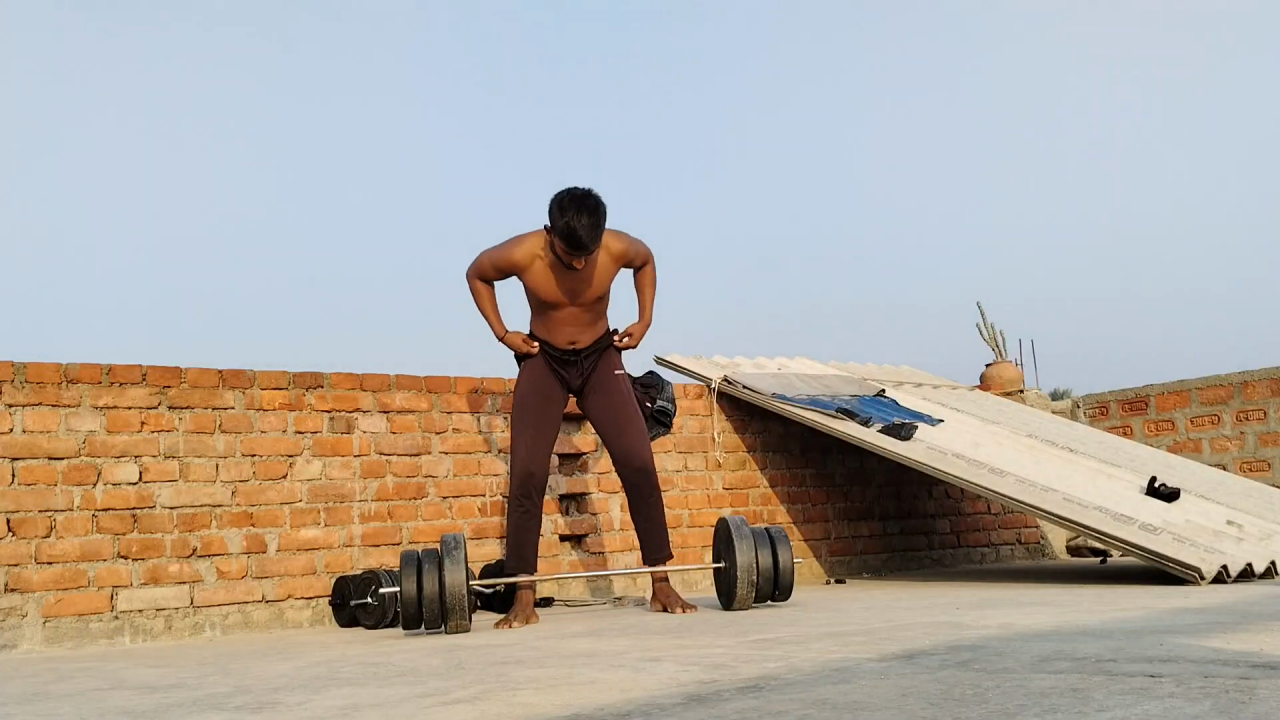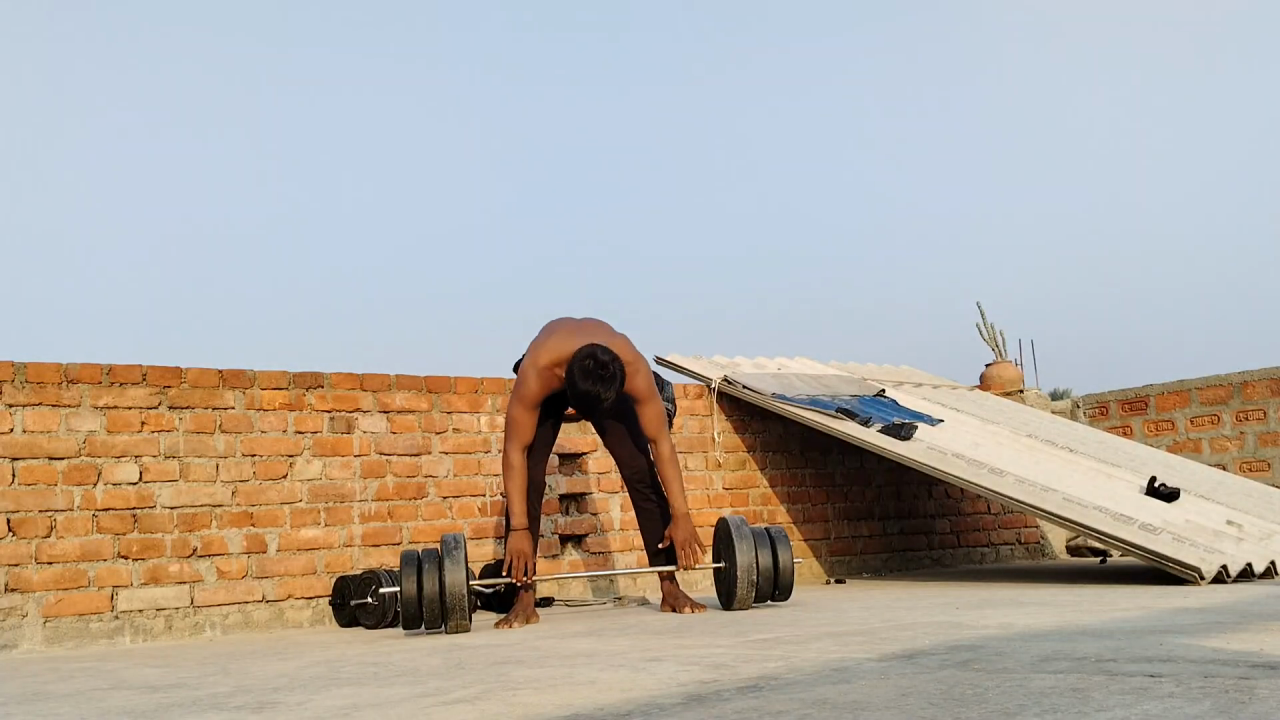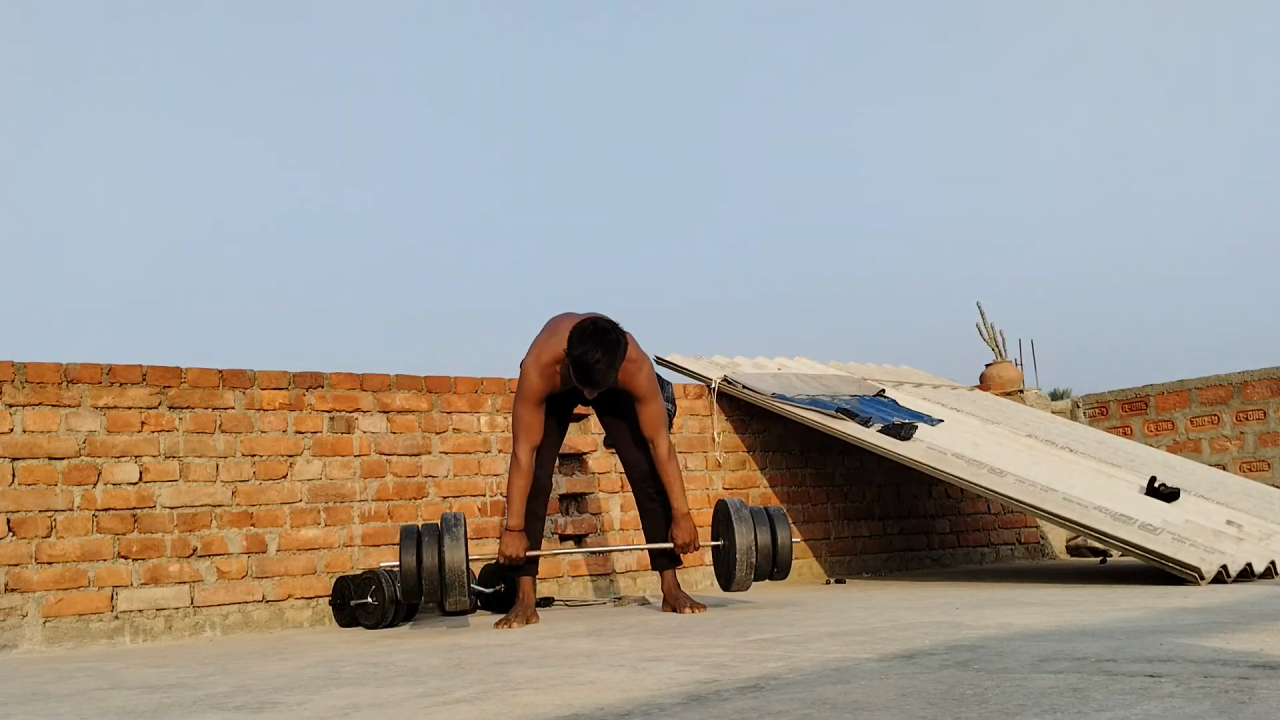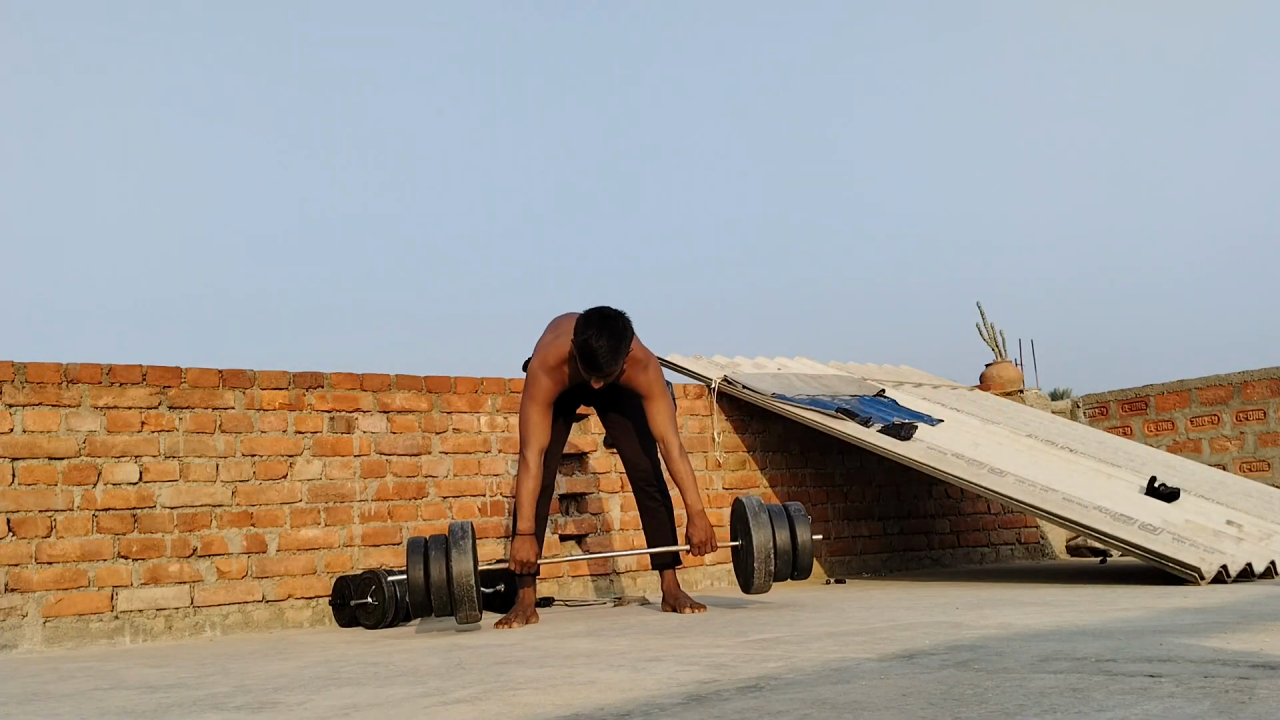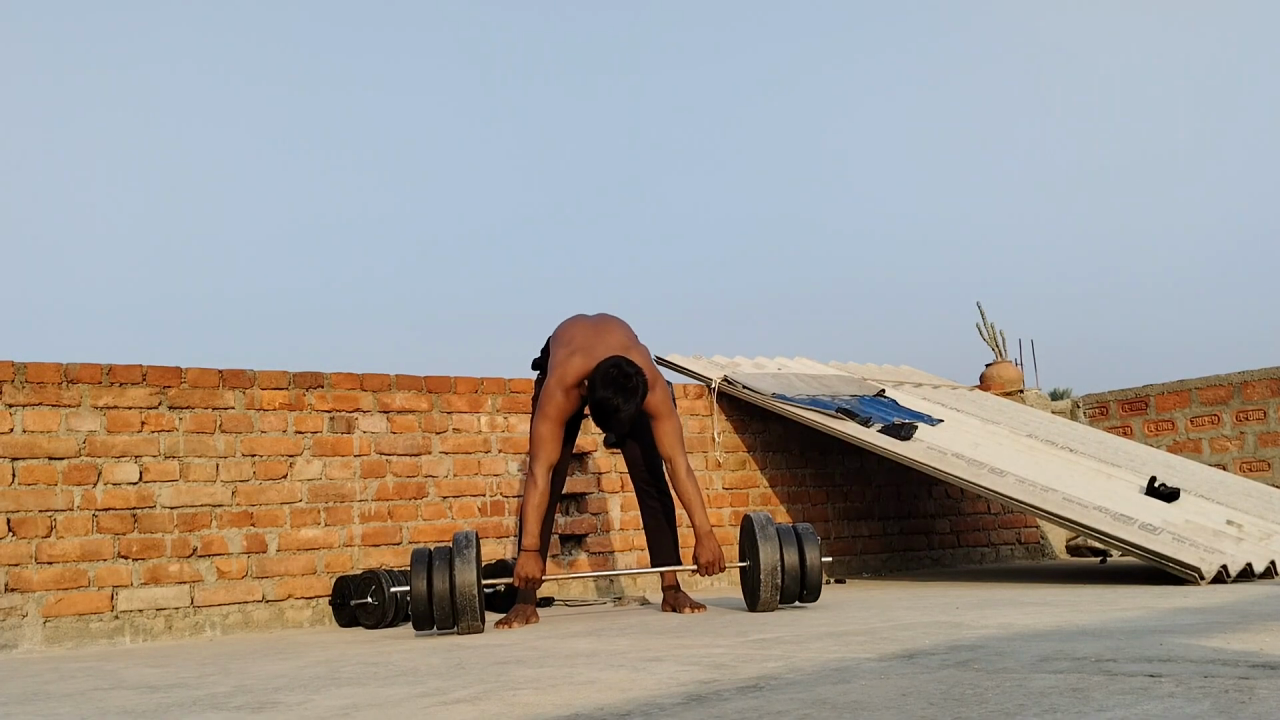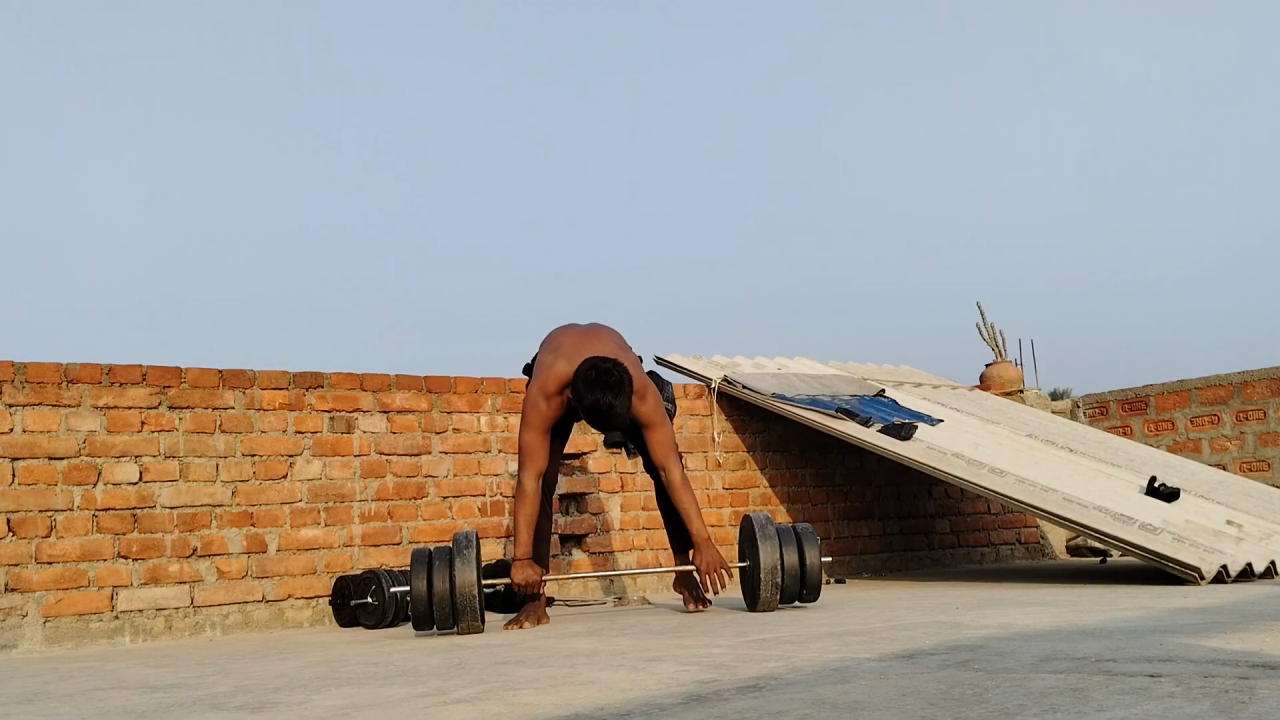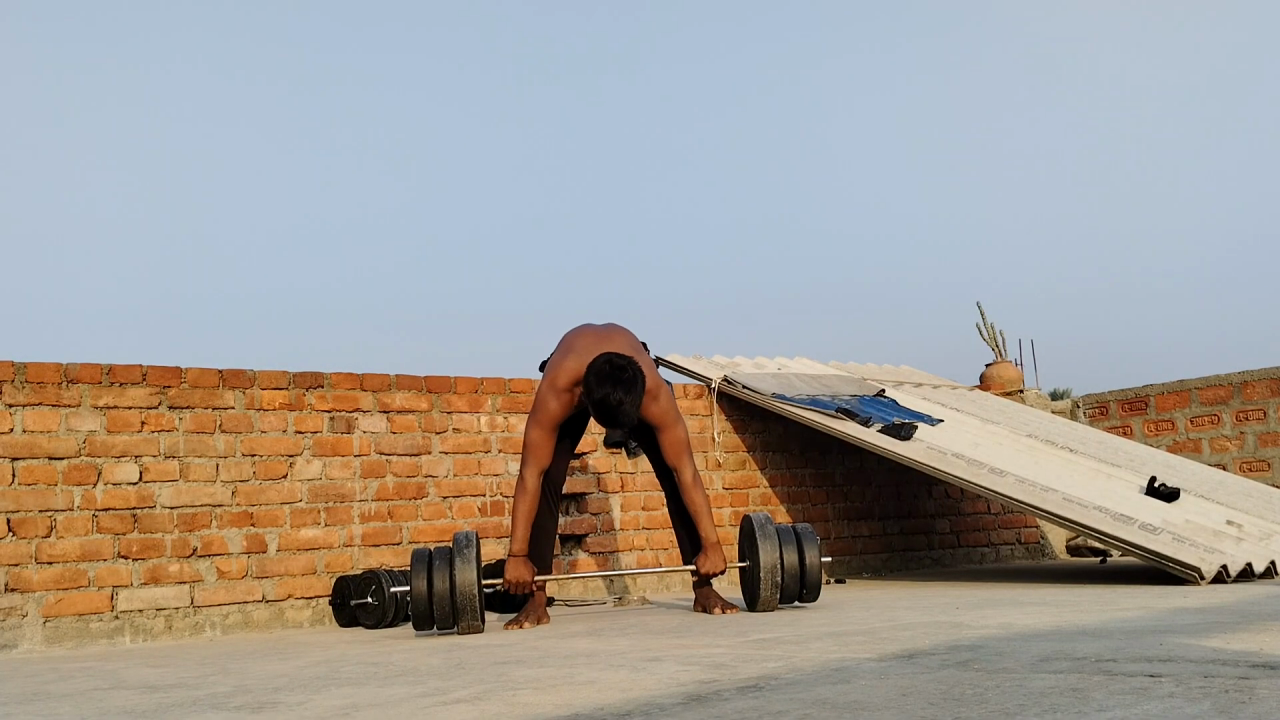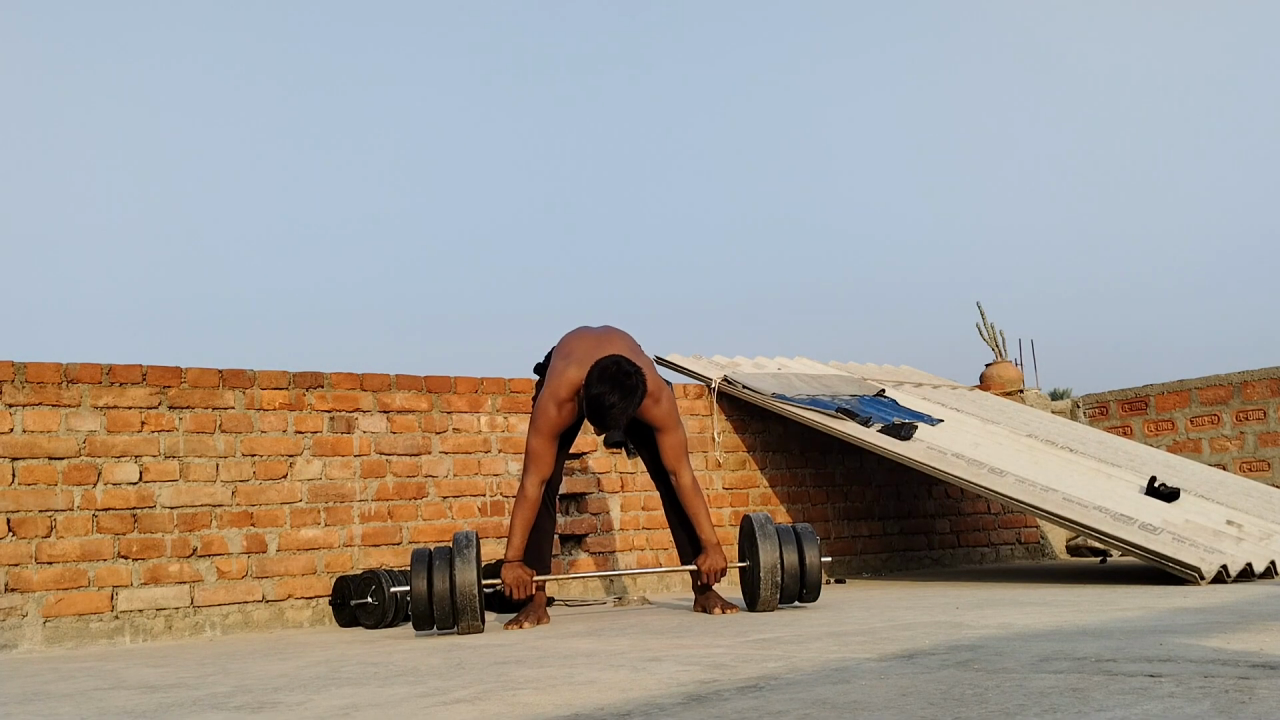
dt=0.5s
person 1, frame 1
left shoulder: (618, 248)
right shoulder: (520, 254)
left elbow: (647, 261)
right elbow: (476, 274)
left wrist: (644, 319)
right wrist: (502, 332)
left hip: (600, 356)
right hip: (543, 361)
left knee: (638, 462)
right knee: (527, 472)
left ankle: (661, 583)
right ankle: (524, 596)
person 1, frame 2
left shoulder: (633, 369)
right shoulder: (538, 370)
left elbow: (661, 442)
right elbow: (515, 451)
left wrist: (681, 516)
right wrist: (518, 529)
left hip: (609, 383)
right hip: (551, 374)
left knee: (641, 470)
right knee: (529, 476)
left ankle: (670, 588)
right ankle: (524, 599)
person 1, frame 3
left shoulder: (637, 367)
right shoulder: (540, 367)
left elbow: (660, 444)
right elbow: (524, 452)
left wrist: (682, 515)
right wrist: (513, 528)
left hip: (614, 383)
right hip: (555, 383)
left knee: (646, 470)
right knee: (537, 477)
left ankle: (671, 588)
right ankle: (525, 599)
person 1, frame 4
left shoulder: (642, 364)
right shoulder: (546, 367)
left elbow: (669, 441)
right elbow: (531, 455)
left wrist: (696, 514)
right wrist: (524, 532)
left hip: (619, 389)
right hip: (561, 386)
left knee: (646, 470)
right knee: (541, 476)
left ankle: (670, 587)
right ankle: (525, 598)
person 1, frame 5
left shoulder: (652, 385)
right shoulder: (561, 386)
left elbow: (678, 463)
right elbow: (540, 472)
left wrist: (704, 534)
right wrist: (529, 550)
left hip: (622, 363)
left knee: (650, 473)
right knee: (552, 476)
left ankle: (671, 588)
right ankle: (526, 600)
person 1, frame 6
left shoulder: (641, 390)
right shoulder: (545, 393)
left elbow: (670, 469)
right elbow: (529, 479)
left wrist: (703, 542)
right wrist: (523, 557)
left hip: (616, 372)
right hip: (558, 378)
left knee: (658, 465)
right knee: (543, 479)
left ankle: (684, 572)
right ankle: (535, 600)
person 1, frame 7
left shoulder: (654, 392)
right shoulder: (557, 390)
left elbow: (684, 470)
right elbow: (530, 474)
left wrist: (711, 546)
right wrist: (517, 555)
left hip: (631, 380)
right hip: (574, 379)
left knee: (672, 474)
right knee: (548, 479)
left ankle: (703, 589)
right ankle: (536, 599)
person 1, frame 8
left shoulder: (655, 394)
right shoulder: (558, 397)
left elbow: (681, 474)
right elbow: (533, 482)
left wrist: (711, 546)
right wrist: (513, 560)
left hip: (629, 378)
right hip: (562, 375)
left knee: (666, 476)
right knee: (546, 480)
left ankle: (702, 588)
right ankle: (536, 599)
